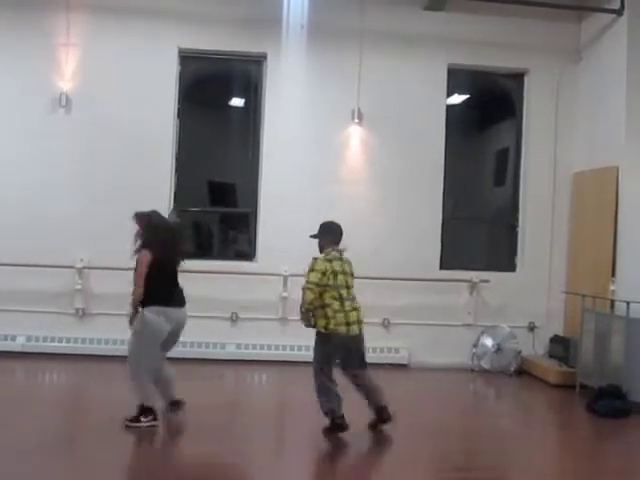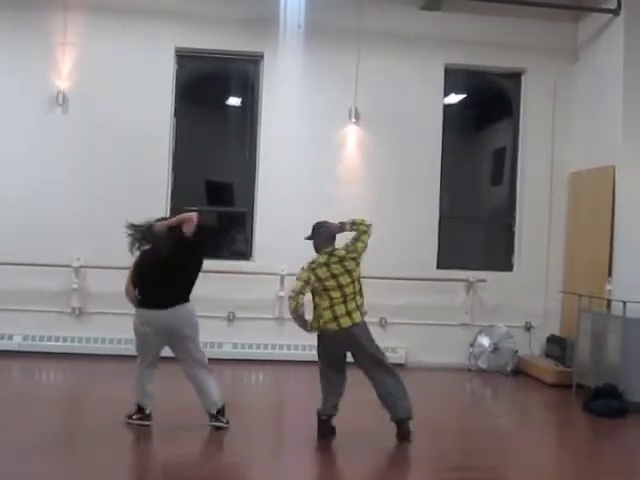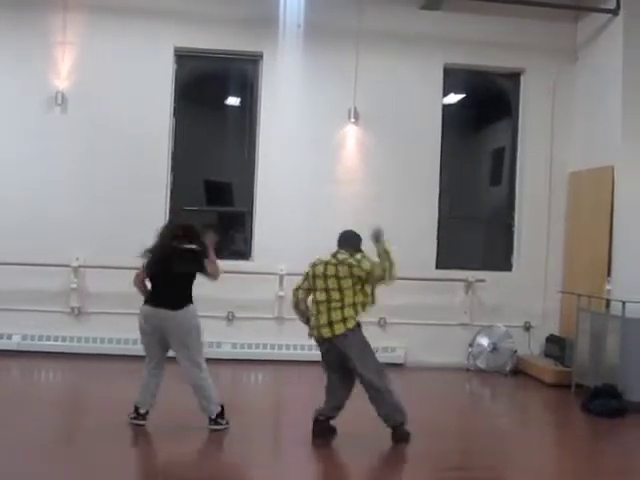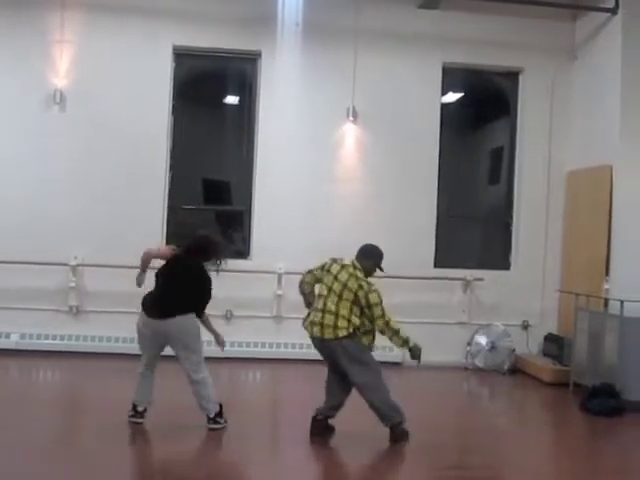
dt=0.2s
person 1, frame 1
left shoulder: (319, 262)
right shoulder: (344, 261)
left elbow: (310, 293)
left wrist: (306, 316)
left hip: (331, 328)
right hip: (353, 326)
left knee: (322, 372)
right knee: (356, 369)
left ankle: (336, 418)
right ankle: (380, 409)
person 1, frame 2
left shoulder: (311, 269)
right shoulder: (350, 254)
left elbow: (295, 302)
right elbow: (365, 228)
left wrist: (305, 324)
right wrist: (343, 226)
left hip: (328, 329)
right hip: (354, 324)
left knee: (332, 376)
right knee: (380, 370)
left ankle: (325, 420)
right ankle: (402, 420)
person 1, frame 3
left shoulder: (316, 267)
right shoulder: (356, 264)
left elbow: (298, 297)
right elbow: (387, 272)
left wrist: (309, 319)
right wrist: (380, 243)
left hip: (322, 333)
right hip: (346, 332)
left knee: (338, 375)
right knee: (372, 376)
left ankle: (323, 421)
right ankle: (397, 425)
person 1, frame 4
left shoulder: (332, 265)
right shoulder: (365, 287)
left elbow: (305, 281)
right elbow: (382, 322)
left wrist: (313, 307)
right wrist: (408, 344)
left hip: (316, 332)
right hip: (340, 335)
left knee: (339, 375)
right knee: (369, 376)
left ankle: (322, 418)
right ankle: (395, 424)
person 2, frame 1
left shoulder: (147, 253)
right shoulder: (169, 247)
left elbow: (139, 290)
left wrist: (134, 311)
left hip: (156, 313)
right hip: (177, 310)
left knee: (138, 361)
right knee: (153, 359)
left ankle: (148, 412)
right ankle: (171, 400)
person 2, frame 2
left shoulder: (142, 257)
right shoulder: (181, 245)
left elbow: (129, 292)
right elbow: (193, 216)
right wrist: (167, 223)
left hip: (148, 315)
right hip: (180, 313)
left knee: (146, 364)
right knee: (197, 364)
left ankle: (143, 412)
right ankle: (216, 412)
person 2, frame 3
left shoulder: (157, 254)
right shoulder: (194, 255)
left elbow: (138, 281)
right elbow: (214, 273)
right wrist: (209, 250)
left hip: (151, 313)
right hip: (180, 316)
left knee: (154, 365)
right knee: (196, 368)
left ankle: (141, 410)
right ankle: (215, 414)
person 2, frame 4
left shoulder: (177, 255)
right shoulder: (203, 278)
left elbow: (148, 253)
right elbow: (199, 313)
left wrist: (140, 275)
right wrist: (215, 333)
left hip: (150, 320)
right hip: (182, 325)
left knee: (147, 366)
right knee: (197, 370)
left ankle: (138, 408)
right ankle: (214, 414)
